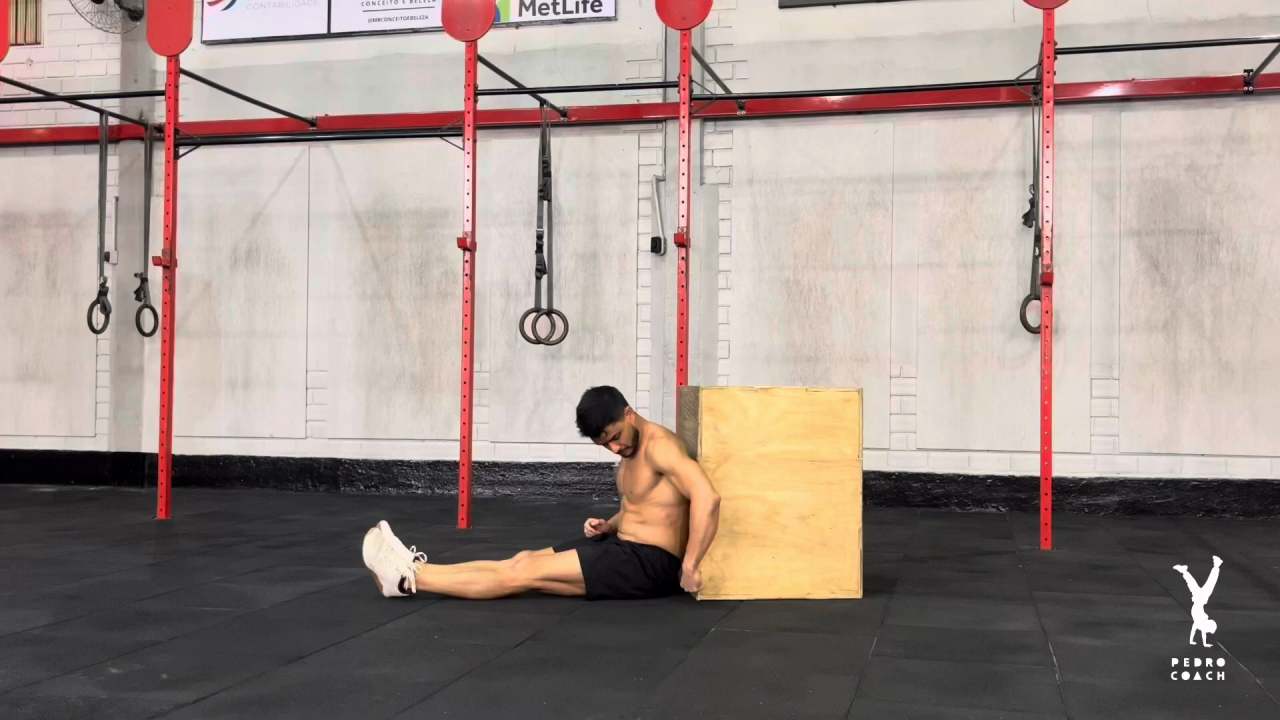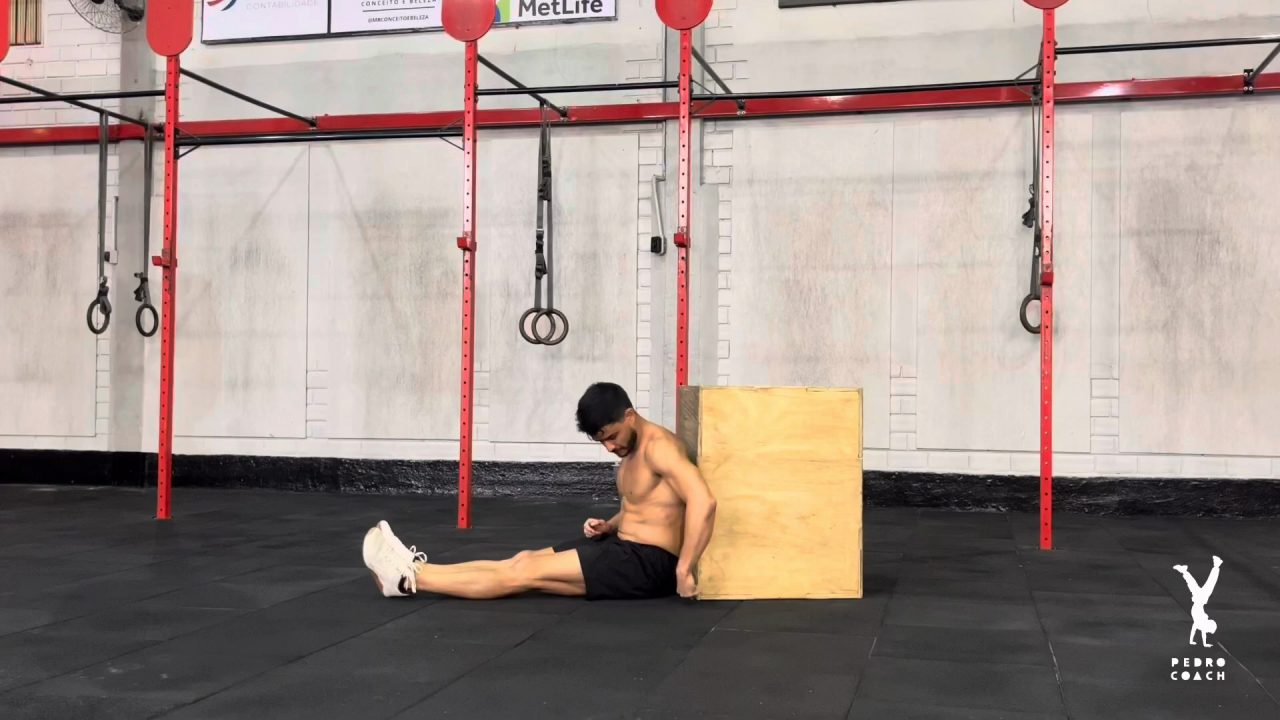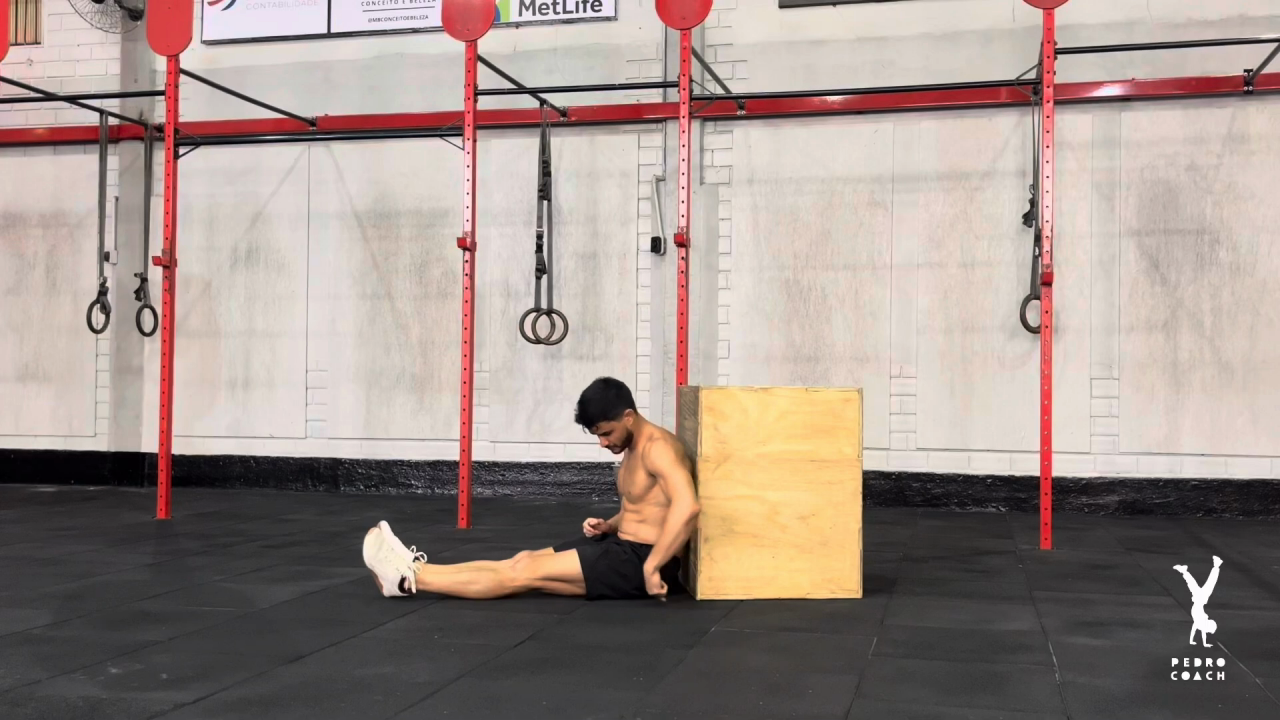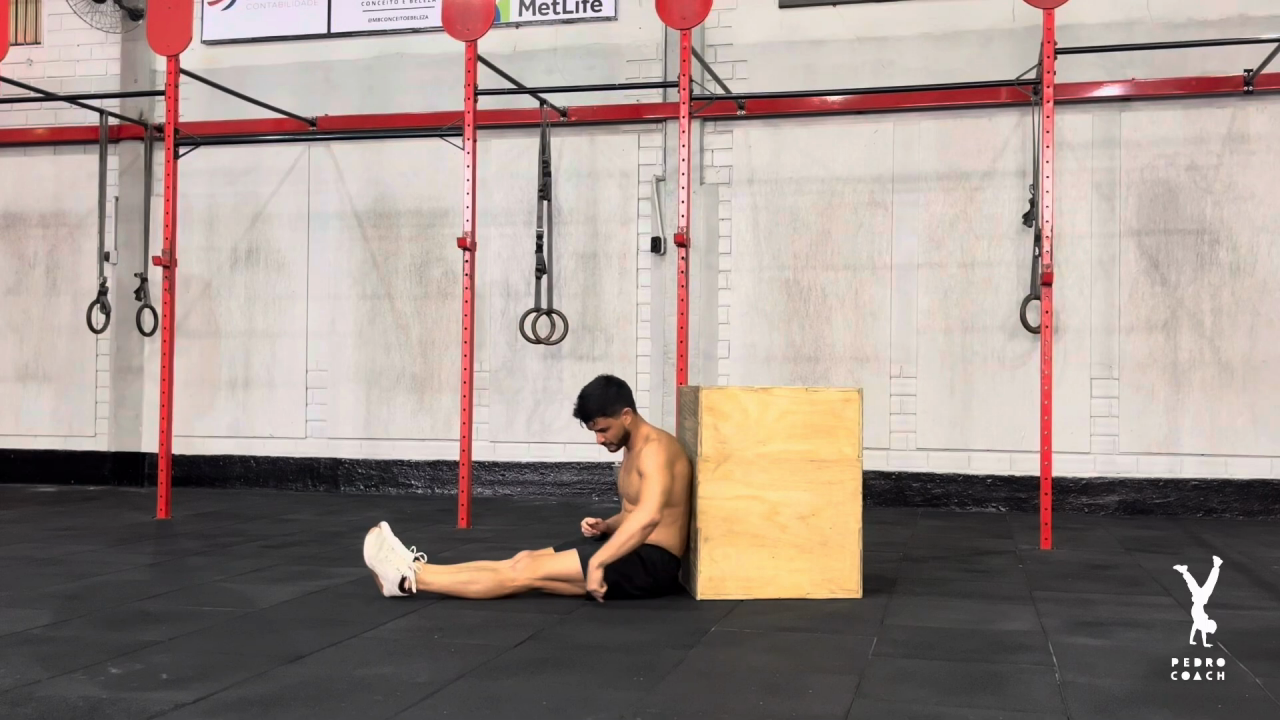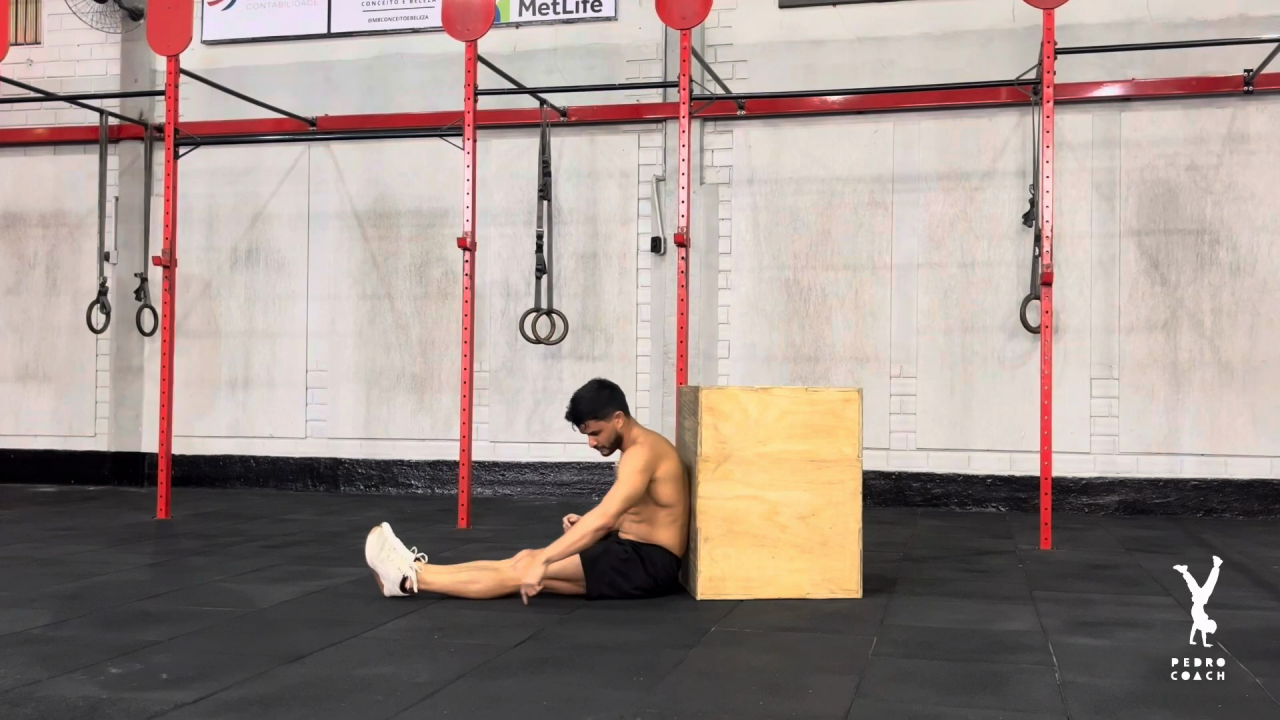
dt=0.2s
person 1, frame 1
left shoulder: (659, 445)
right shoulder: (632, 447)
left elbow: (707, 498)
left wrist: (689, 566)
right wrist: (608, 525)
left hip: (648, 564)
right hip: (627, 548)
left knee: (528, 572)
right knee: (524, 559)
left ankle: (409, 578)
right ankle: (416, 570)
person 1, frame 2
left shoulder: (659, 447)
right shoulder: (634, 449)
left elbow: (703, 502)
left wrist: (683, 569)
right wrist: (608, 526)
left hip: (647, 563)
right hip: (627, 547)
left knee: (528, 572)
right knee: (525, 559)
left ankle: (409, 577)
right ankle: (416, 570)
person 1, frame 3
left shoulder: (657, 448)
right shoulder: (635, 448)
left elbow: (688, 509)
left wrist: (652, 568)
right wrist: (608, 526)
left hip: (640, 558)
right hip: (627, 546)
left knee: (526, 572)
right knee: (523, 559)
left ankle: (408, 578)
right ankle: (415, 569)
person 1, frame 4
left shoulder: (654, 449)
right shoulder: (636, 447)
left elbow: (650, 516)
left wrist: (596, 564)
right wrist: (605, 526)
left hip: (649, 564)
right hip: (637, 553)
left knee: (526, 573)
right knee: (524, 559)
left ankle: (409, 577)
right ankle: (414, 570)
person 1, frame 5
left shoulder: (643, 452)
right shoulder: (639, 447)
left elbow: (603, 519)
left wrist: (542, 563)
right wrist: (585, 524)
left hip: (650, 564)
right hip: (634, 550)
left knee: (530, 566)
right knee: (527, 558)
left ankle: (410, 578)
right ankle: (416, 569)
